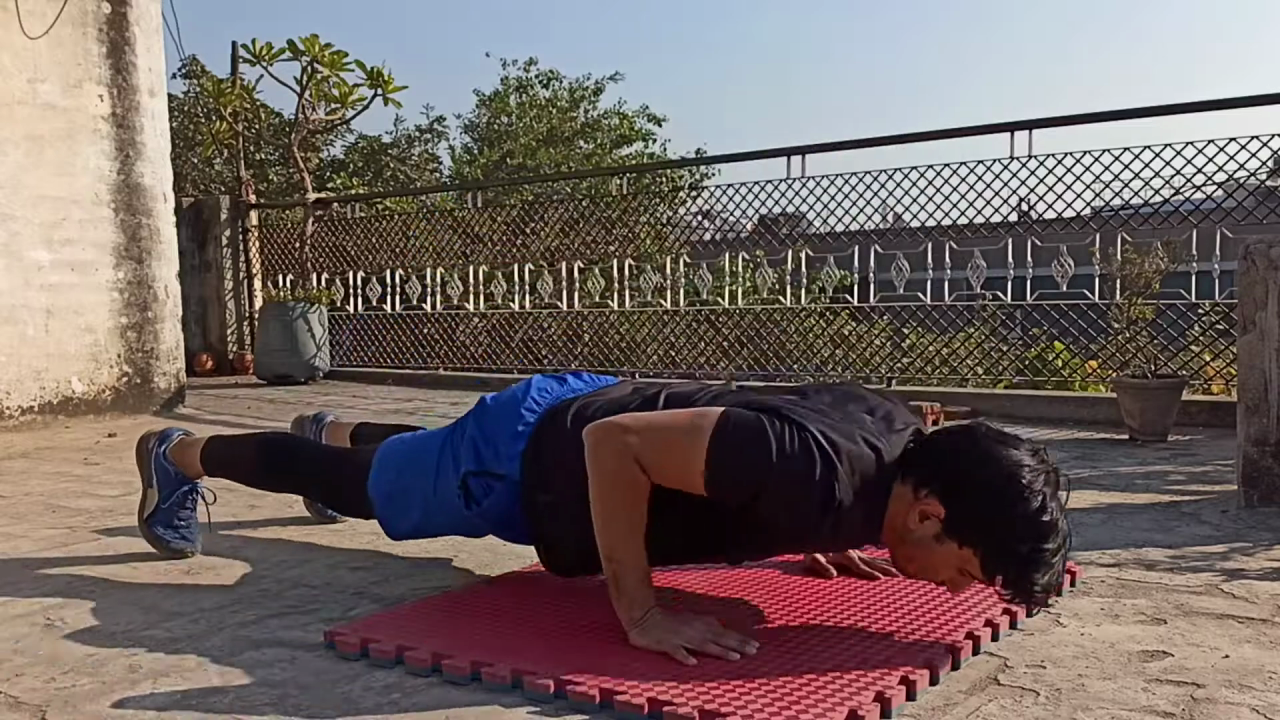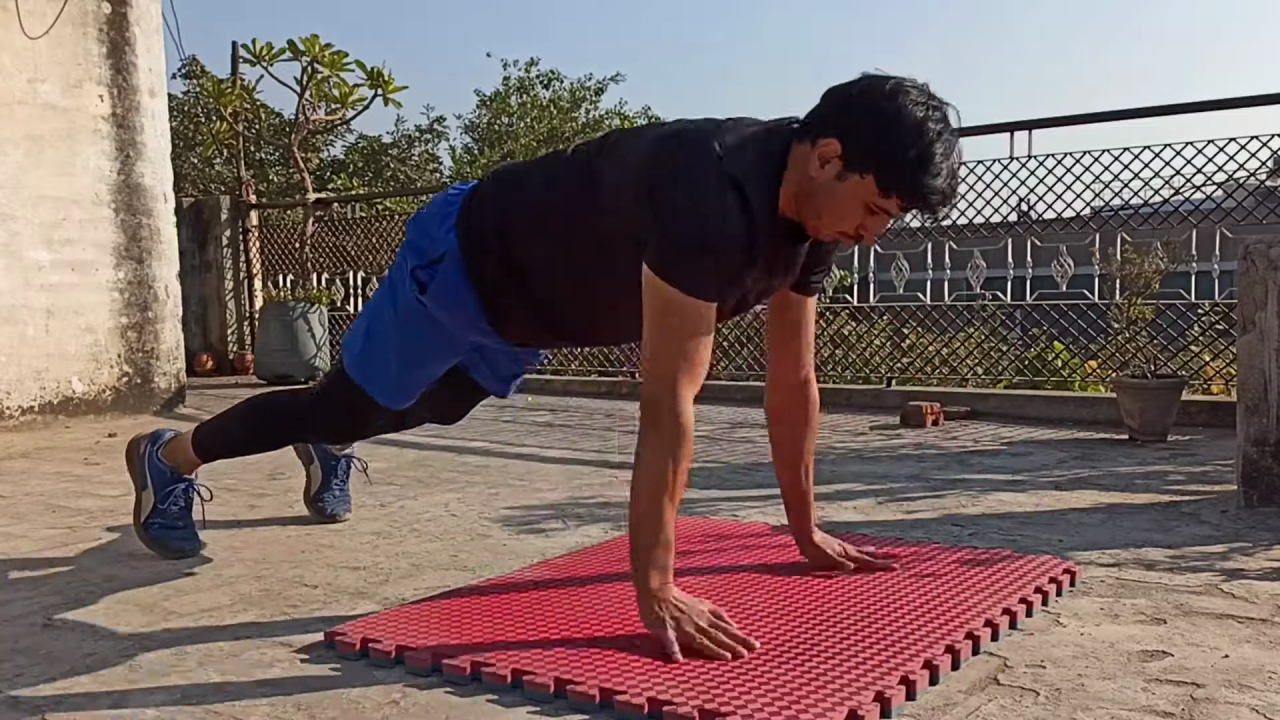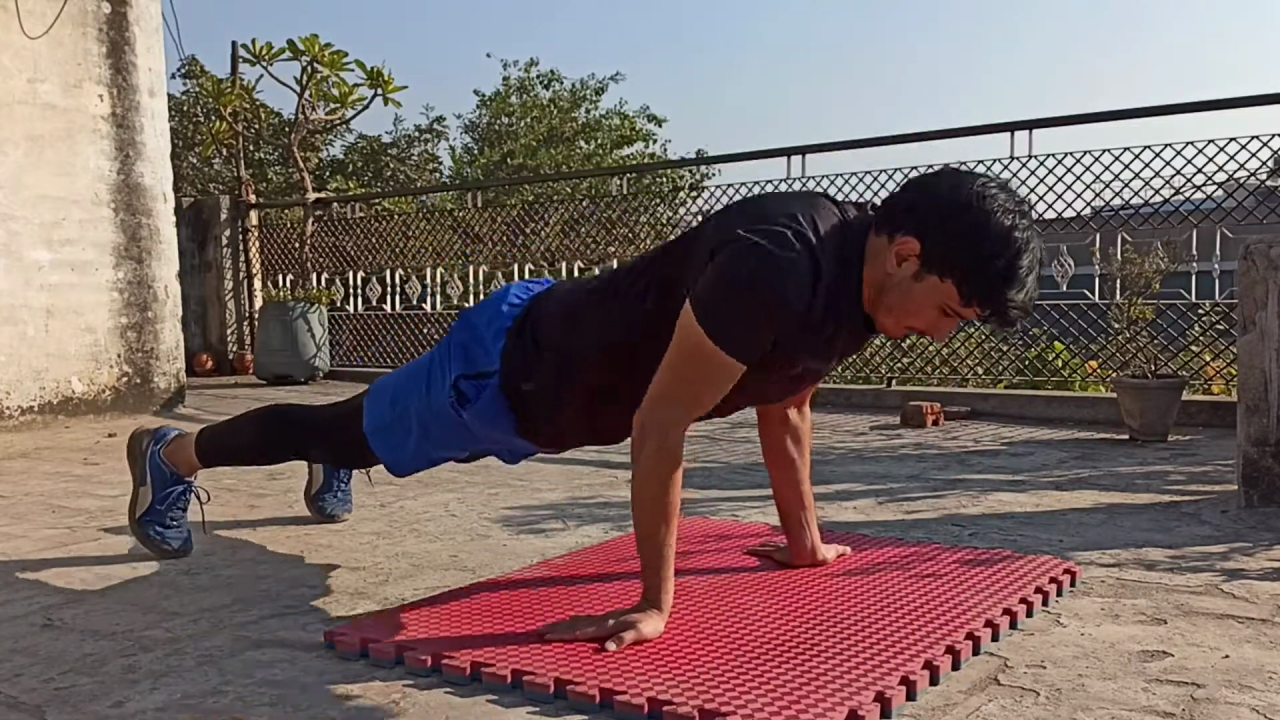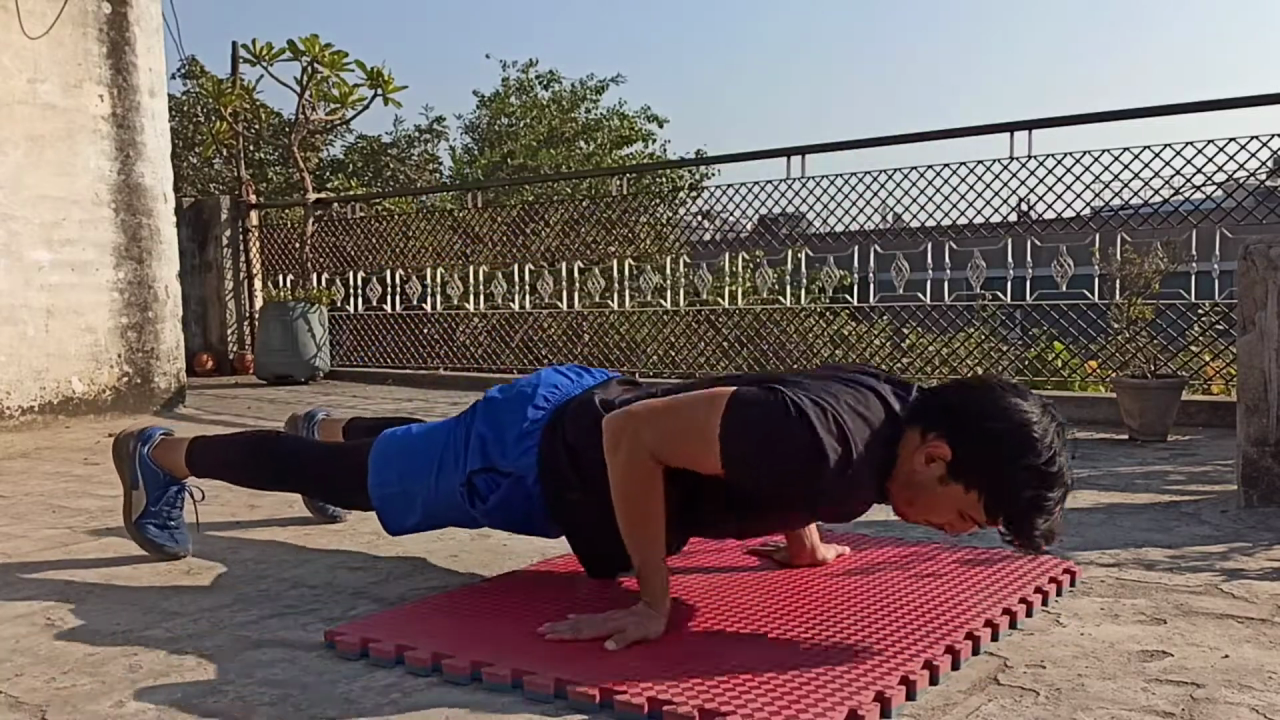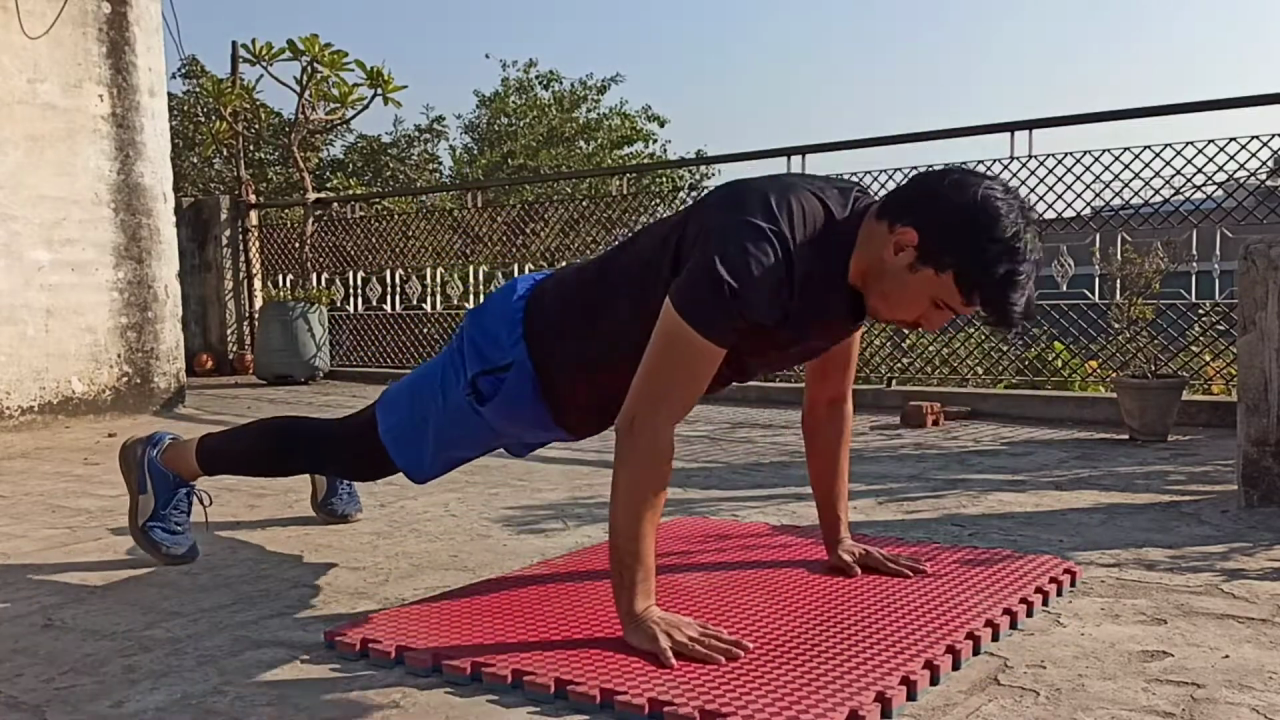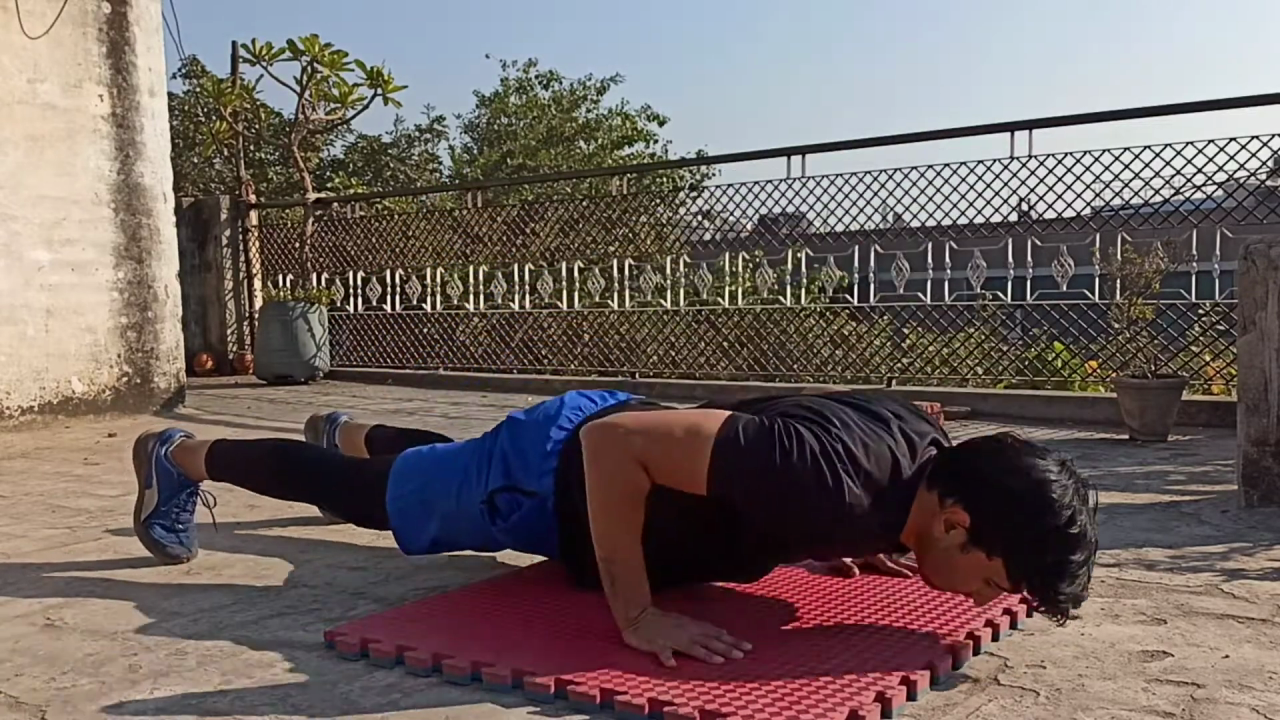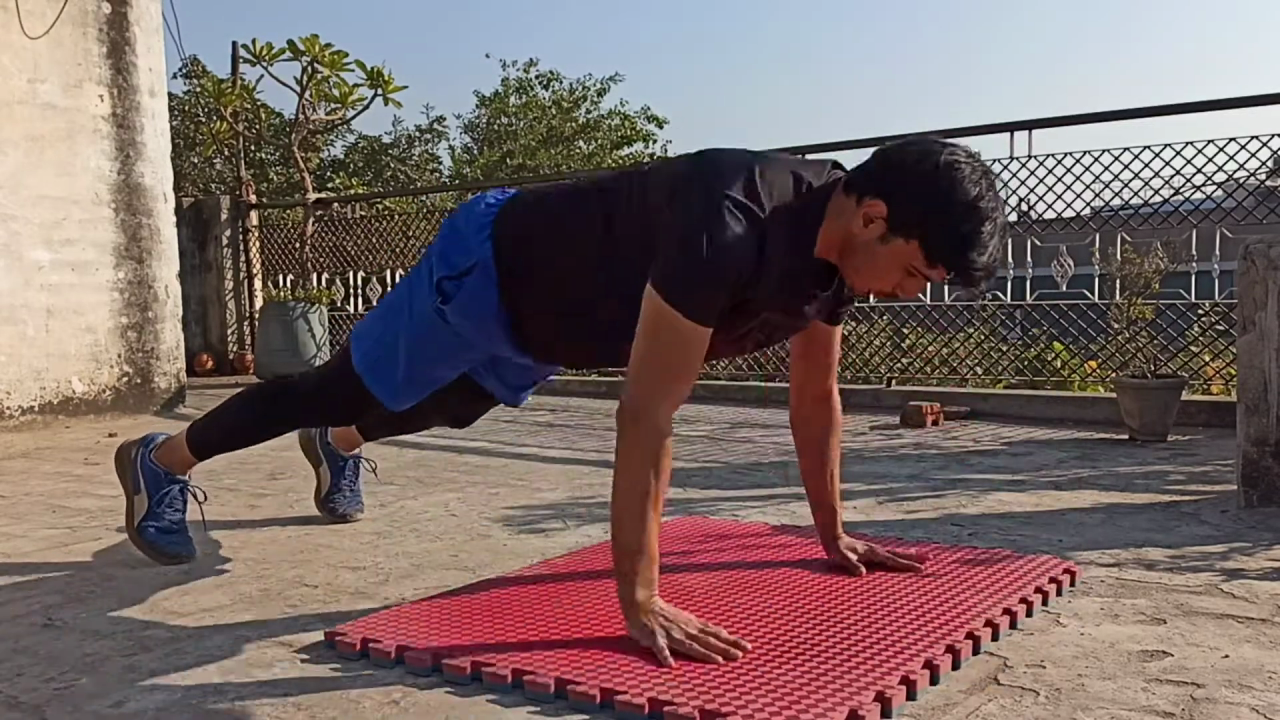
dt=0.7s
person 1, frame 1
left shoulder: (890, 439)
right shoulder: (815, 467)
right elbow: (614, 447)
left wrist: (818, 541)
right wrist: (640, 615)
left hip: (586, 408)
right hip: (532, 461)
left knee: (400, 462)
right knee: (355, 487)
left ankle: (331, 431)
right ankle: (181, 455)
person 1, frame 2
left shoulder: (808, 222)
right shoulder: (713, 190)
left elbow: (793, 379)
right elbow: (671, 395)
left wrist: (807, 528)
right wrist: (656, 584)
left hip: (548, 299)
right hip: (468, 258)
left knee: (439, 400)
right knee: (342, 403)
left ankle: (330, 463)
right ankle: (168, 460)
person 1, frame 3
left shoulder: (856, 287)
right shoulder: (777, 264)
left elbow: (783, 407)
right elbow: (658, 429)
left wrist: (802, 539)
right wrist: (653, 601)
left hip: (560, 376)
right hip: (507, 365)
left knee: (395, 440)
right knee: (357, 435)
left ankle: (328, 466)
right ankle: (173, 455)
person 1, frame 4
left shoulder: (887, 414)
right shoulder: (821, 436)
right elbow: (628, 434)
left wrist: (803, 540)
right wrist: (651, 596)
left hip: (580, 413)
right hip: (540, 455)
left knee: (415, 452)
right knee: (347, 483)
left ankle: (324, 426)
right ankle: (161, 456)
person 1, frame 5
left shoulder: (855, 255)
right shoulder: (758, 246)
left elbow: (828, 397)
right elbow: (646, 425)
left wrist: (837, 539)
right wrist: (635, 607)
left hip: (574, 372)
right hip: (523, 354)
right knee: (366, 445)
left ankle: (337, 478)
right ankle: (168, 460)
person 1, frame 6
left shoulder: (919, 447)
right shoulder: (831, 484)
left elbow: (817, 396)
right elbow: (615, 443)
left wrist: (851, 545)
right wrist: (633, 613)
left hip: (594, 446)
right hip: (557, 477)
left knee: (450, 456)
right knee: (358, 495)
left ankle: (347, 430)
right ankle: (181, 455)
person 1, frame 7
left shoulder: (836, 249)
right shoulder: (733, 222)
left elbow: (816, 391)
right elbow: (647, 414)
left wrist: (834, 535)
right wrist: (638, 596)
left hip: (551, 317)
right hip: (490, 271)
left knee: (442, 409)
right knee: (337, 386)
left ankle: (337, 449)
right ankle: (161, 461)
